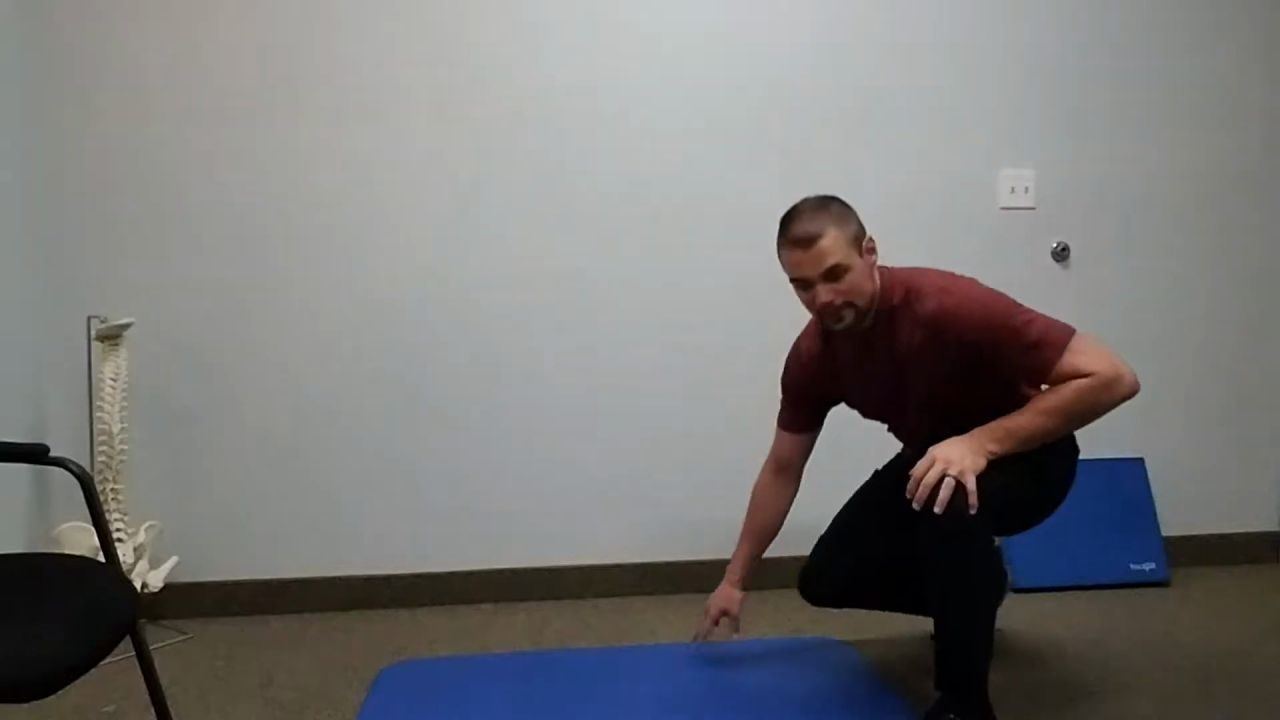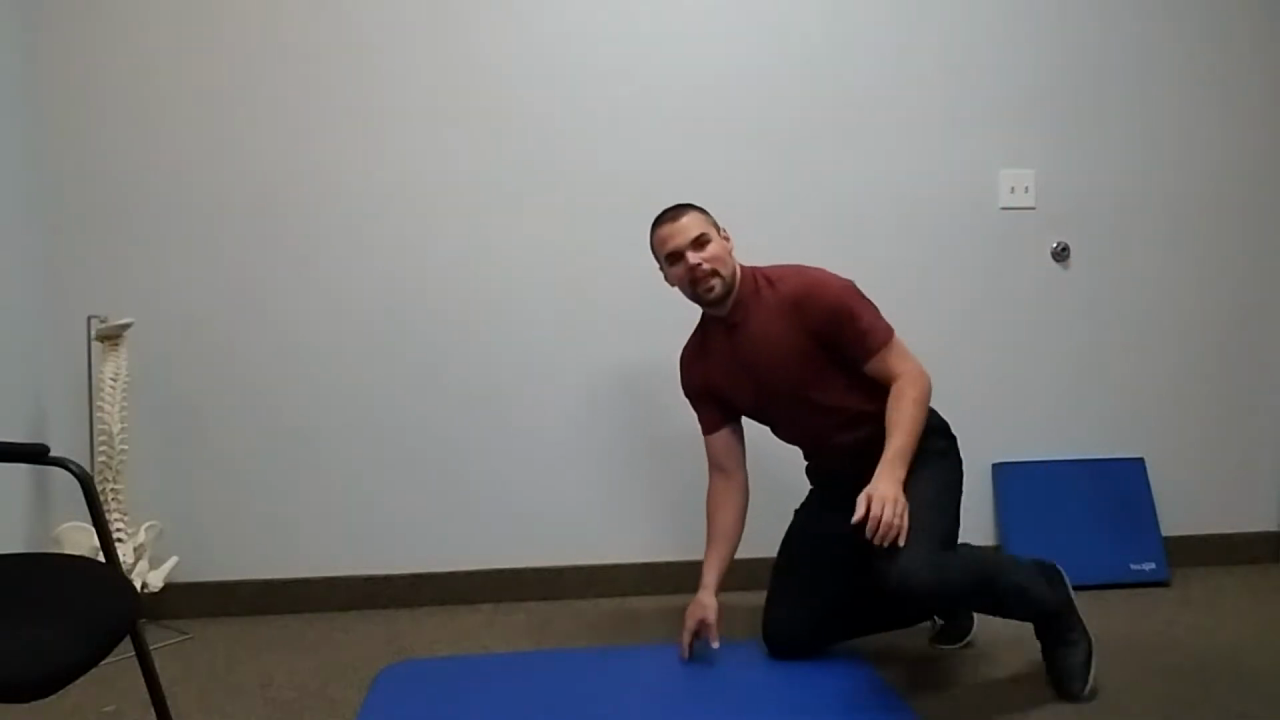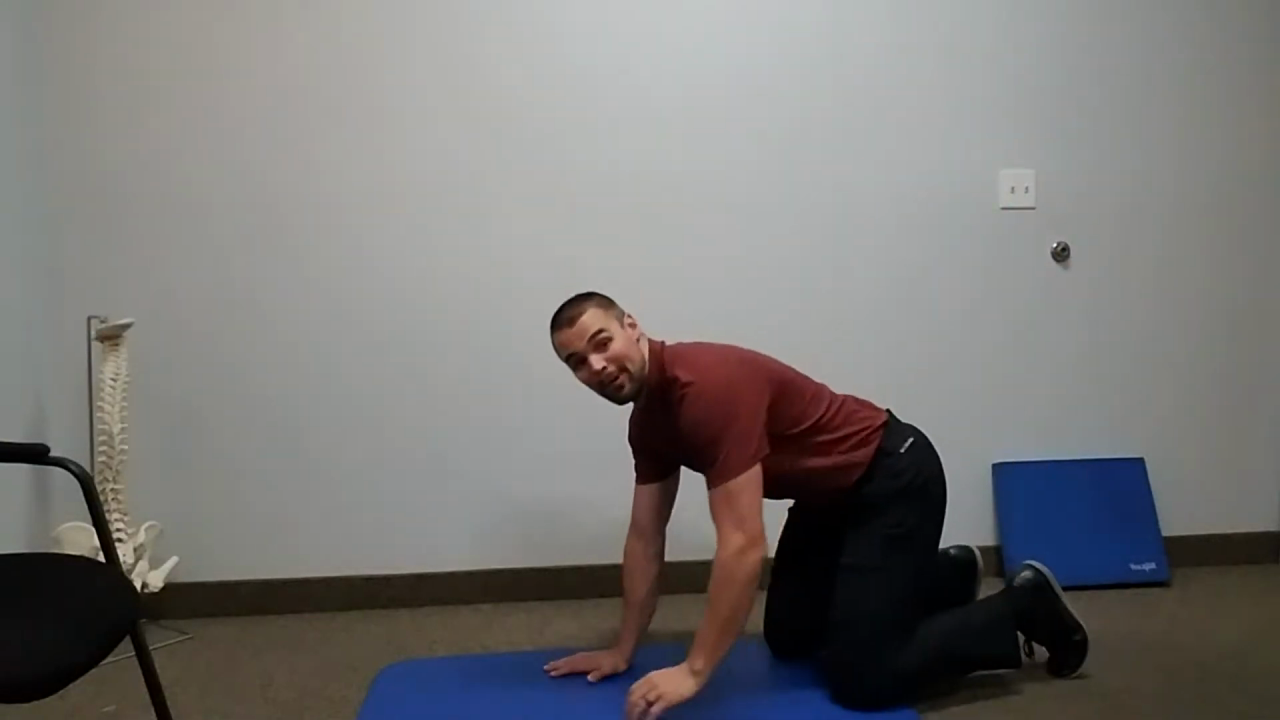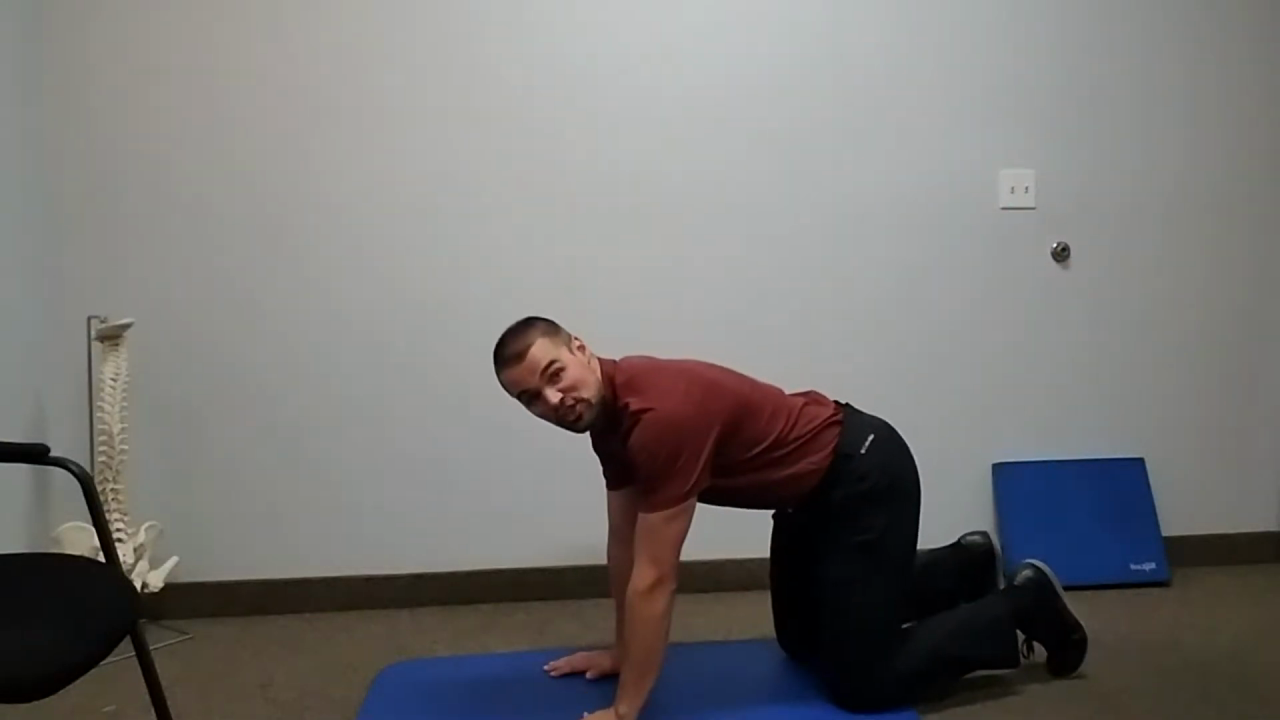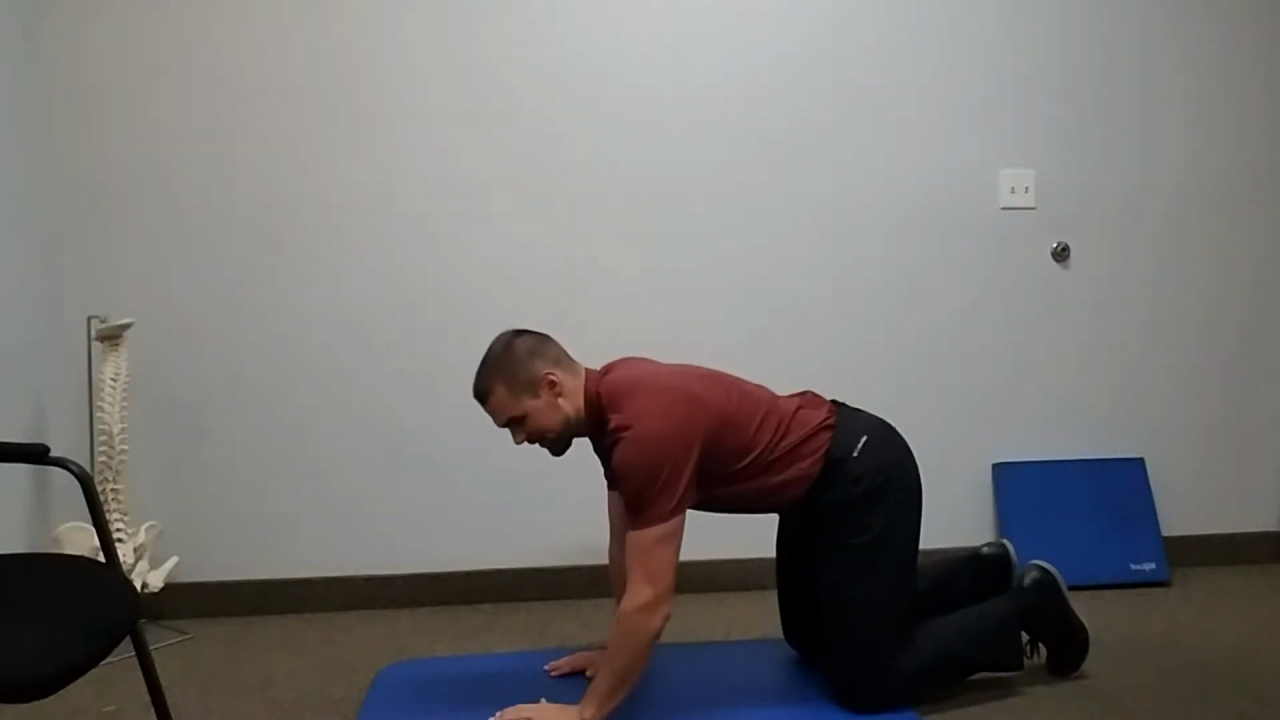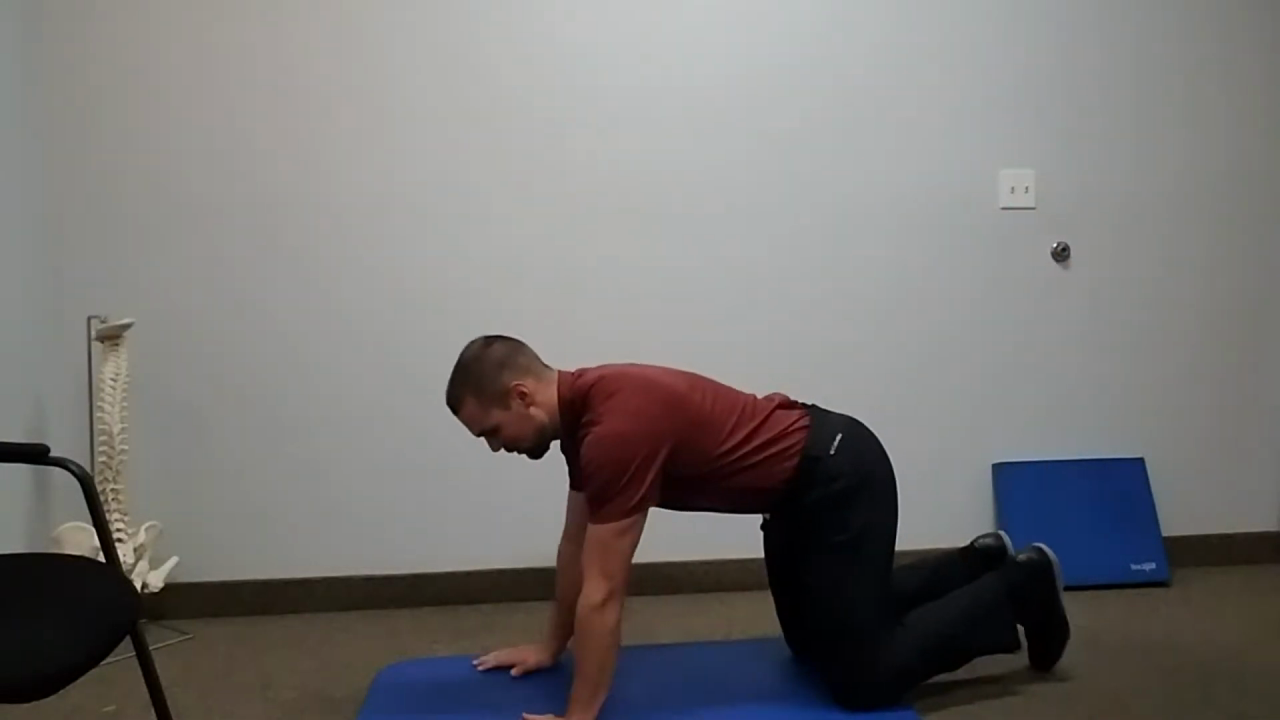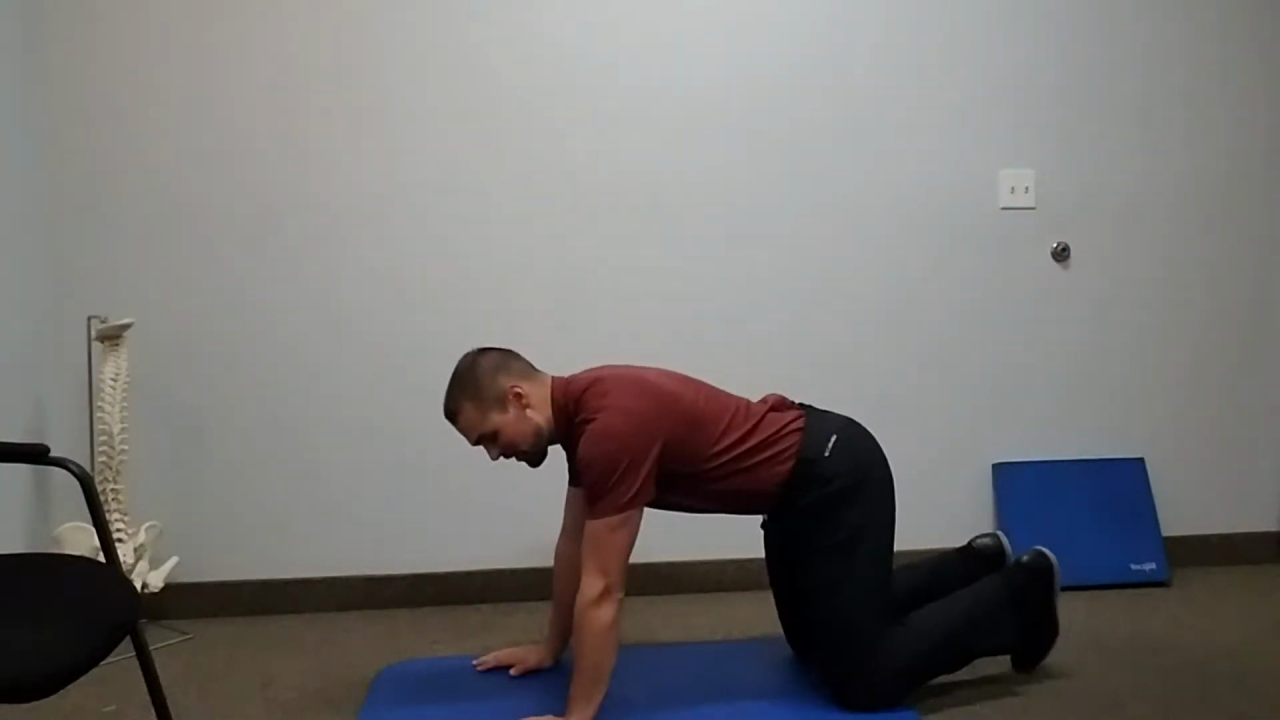
dt=0.7s
person 1, frame 1
left shoulder: (953, 309)
right shoulder: (812, 356)
left elbow: (1111, 377)
right elbow: (783, 470)
left wrist: (980, 442)
right wrist: (734, 579)
left hip: (1025, 451)
right hip: (931, 451)
left knee: (942, 509)
right knee: (827, 579)
right ankle: (972, 589)
person 1, frame 2
left shoulder: (807, 292)
right shoulder: (699, 364)
left elbow: (909, 377)
right elbow: (727, 476)
left wrist: (889, 474)
right wrist: (708, 590)
left hip: (909, 454)
right hip: (835, 476)
left knee: (913, 573)
right knee: (788, 635)
left ankle: (1046, 596)
right ankle: (945, 584)
person 1, frame 3
left shoulder: (710, 388)
right shoulder: (647, 421)
left elbow: (743, 546)
right elbow: (645, 537)
left wrist: (694, 671)
right wrist: (622, 649)
left hip: (893, 483)
right hip: (828, 496)
right knee: (789, 640)
left ankle: (1021, 607)
right ankle: (944, 578)
person 1, frame 4
left shoulder: (660, 416)
right shoulder: (607, 411)
left elbow: (653, 581)
right elbow: (623, 545)
right wrist: (621, 651)
left hip: (865, 474)
right hip: (812, 485)
right knee: (802, 641)
left ankle: (1023, 605)
right ankle: (965, 567)
person 1, frame 5
left shoulder: (645, 430)
right shoulder: (608, 397)
left elbow: (651, 598)
right elbow: (625, 543)
right wrist: (617, 652)
left hip: (864, 478)
right hip: (818, 478)
right knee: (811, 639)
left ankle: (1027, 606)
right ankle: (981, 574)
person 1, frame 6
left shoulder: (616, 430)
right shoulder: (584, 405)
left elbow: (602, 593)
right elbow: (575, 546)
right wrist: (550, 646)
left hip: (839, 477)
right hip: (801, 480)
right knee: (812, 642)
left ankle: (1016, 587)
right ankle: (975, 567)
person 1, frame 7
left shoulder: (610, 428)
right shoulder: (583, 408)
left elbow: (601, 591)
right elbow: (573, 547)
right wrist: (550, 647)
left hip: (836, 476)
right hip: (800, 478)
right knee: (815, 640)
left ankle: (1016, 593)
right ankle: (975, 567)
